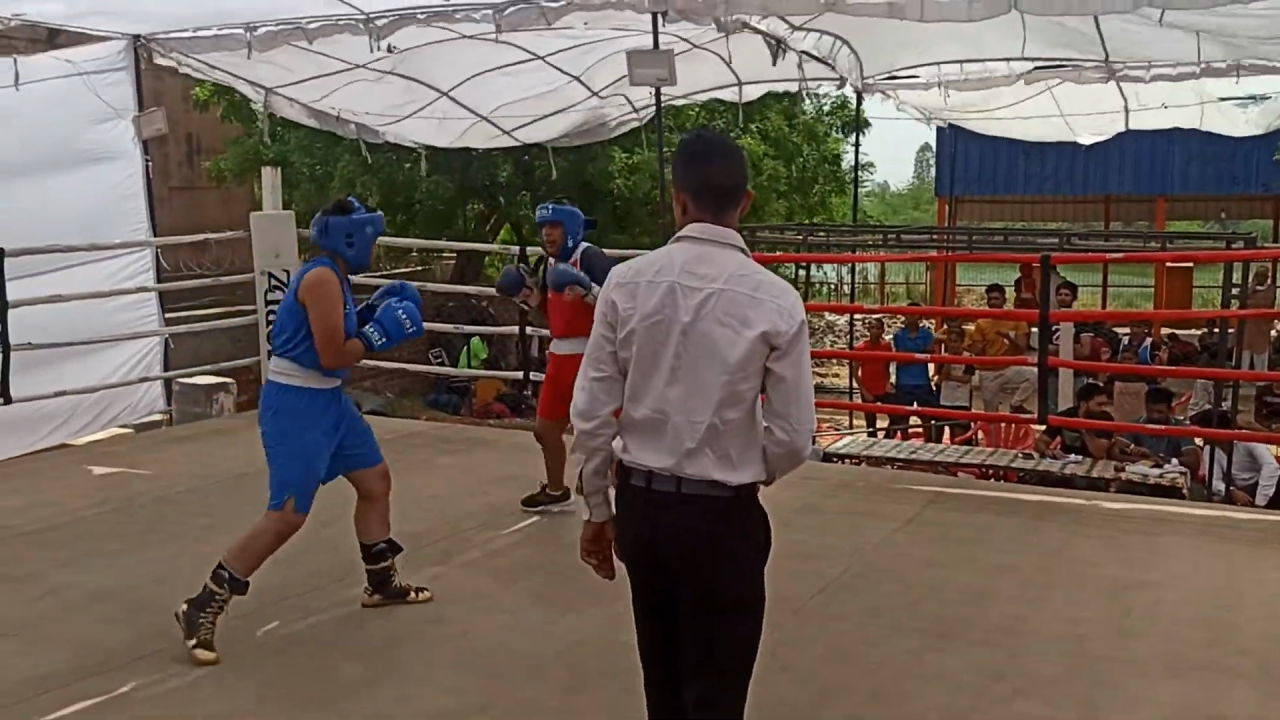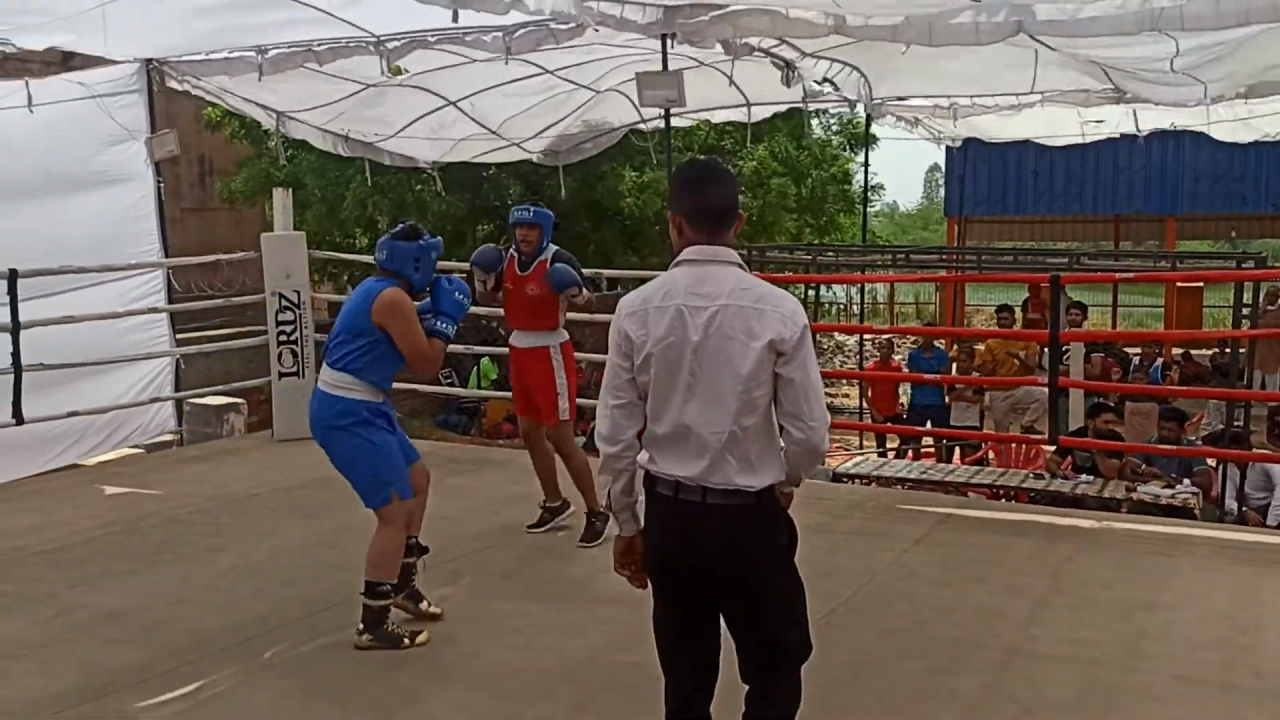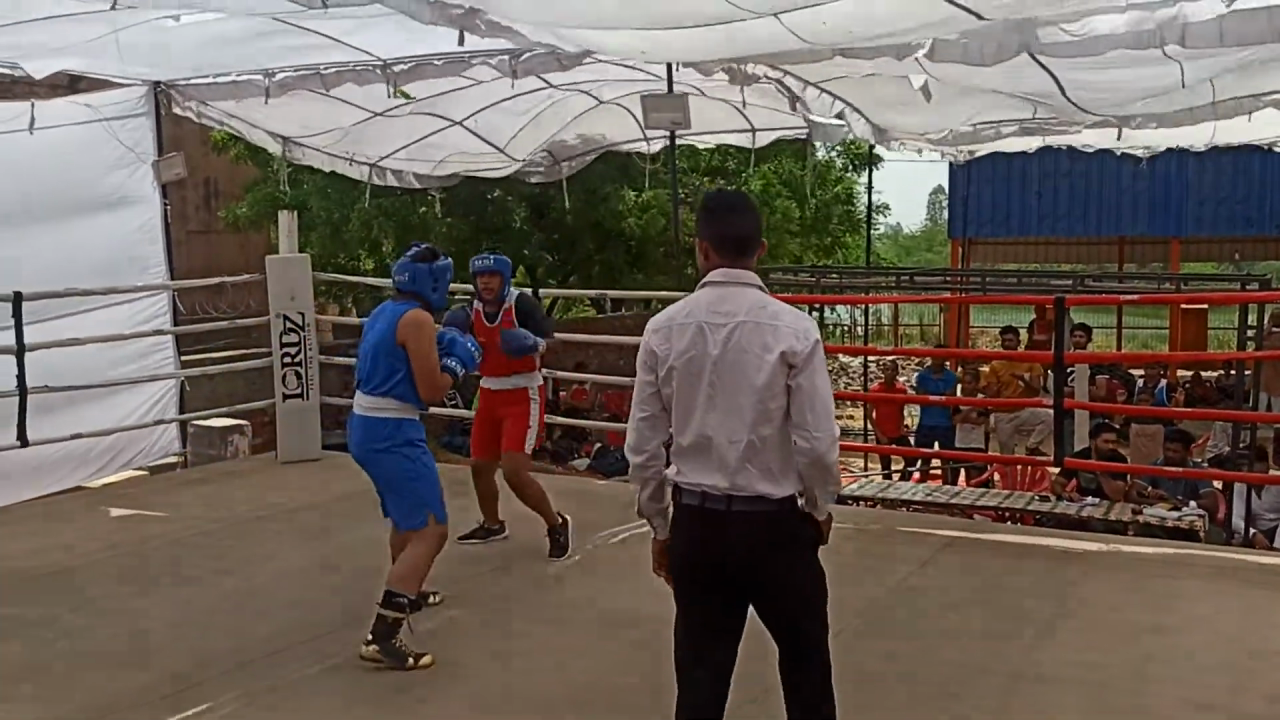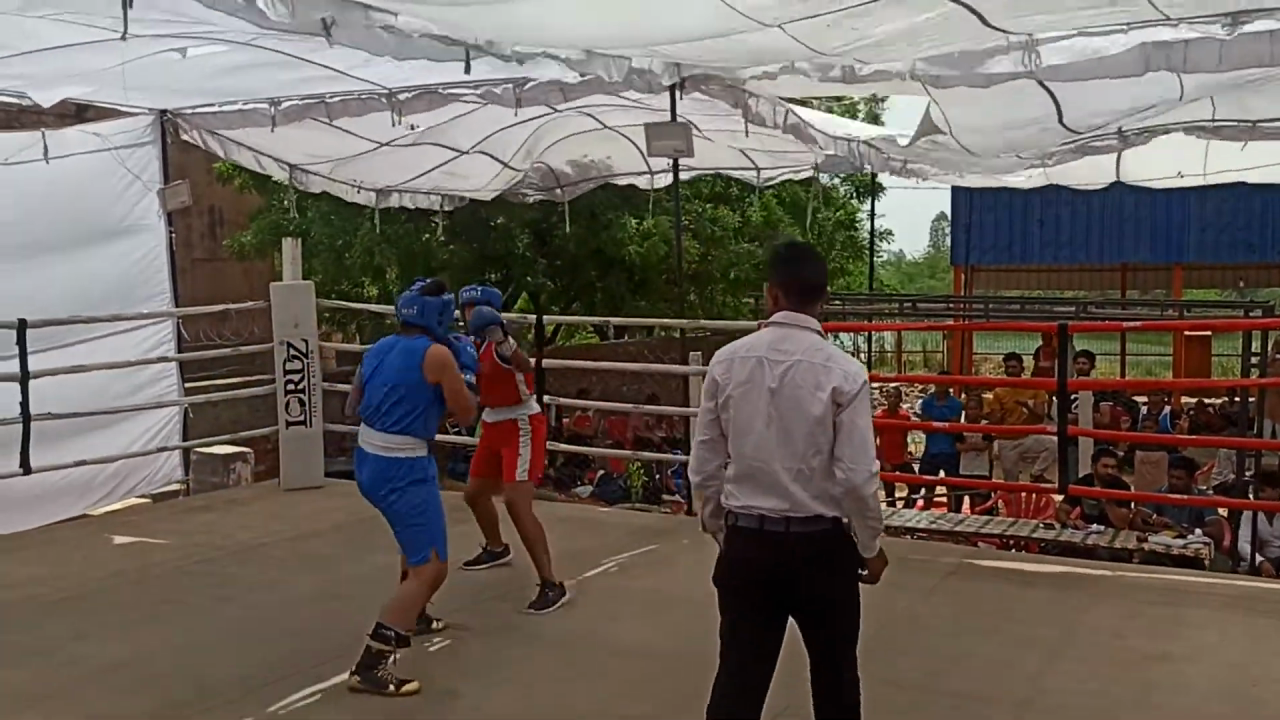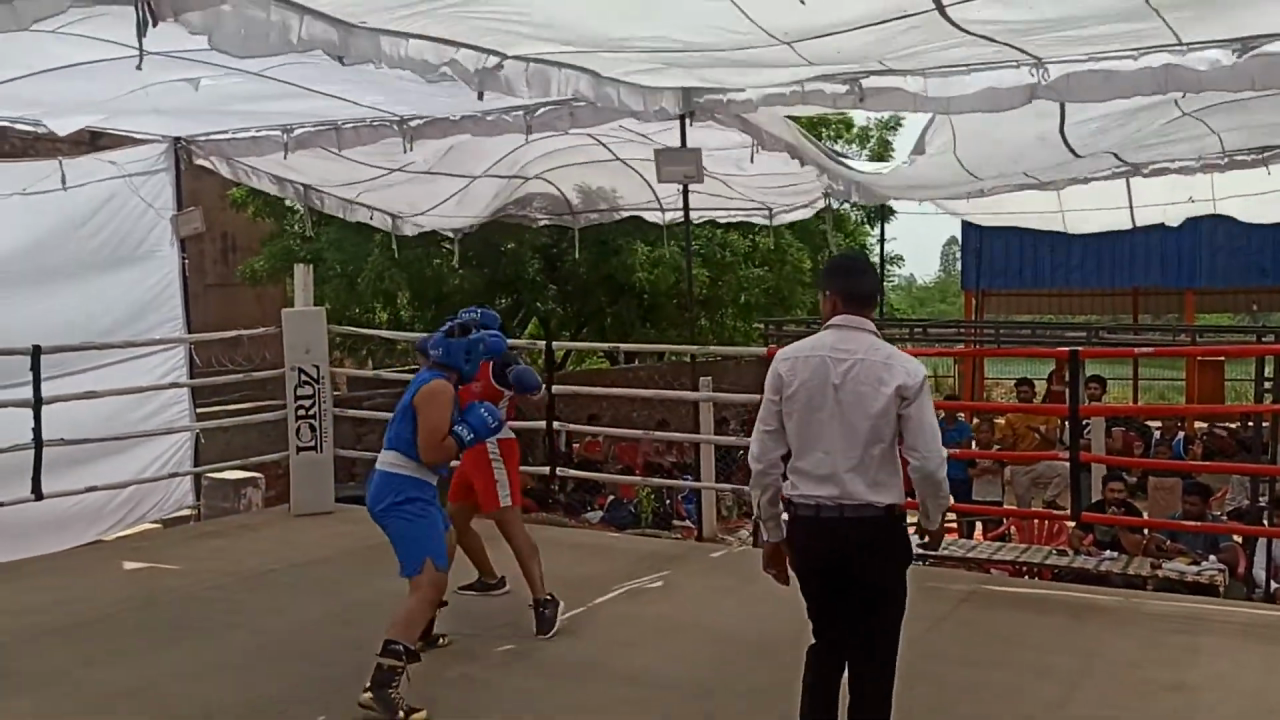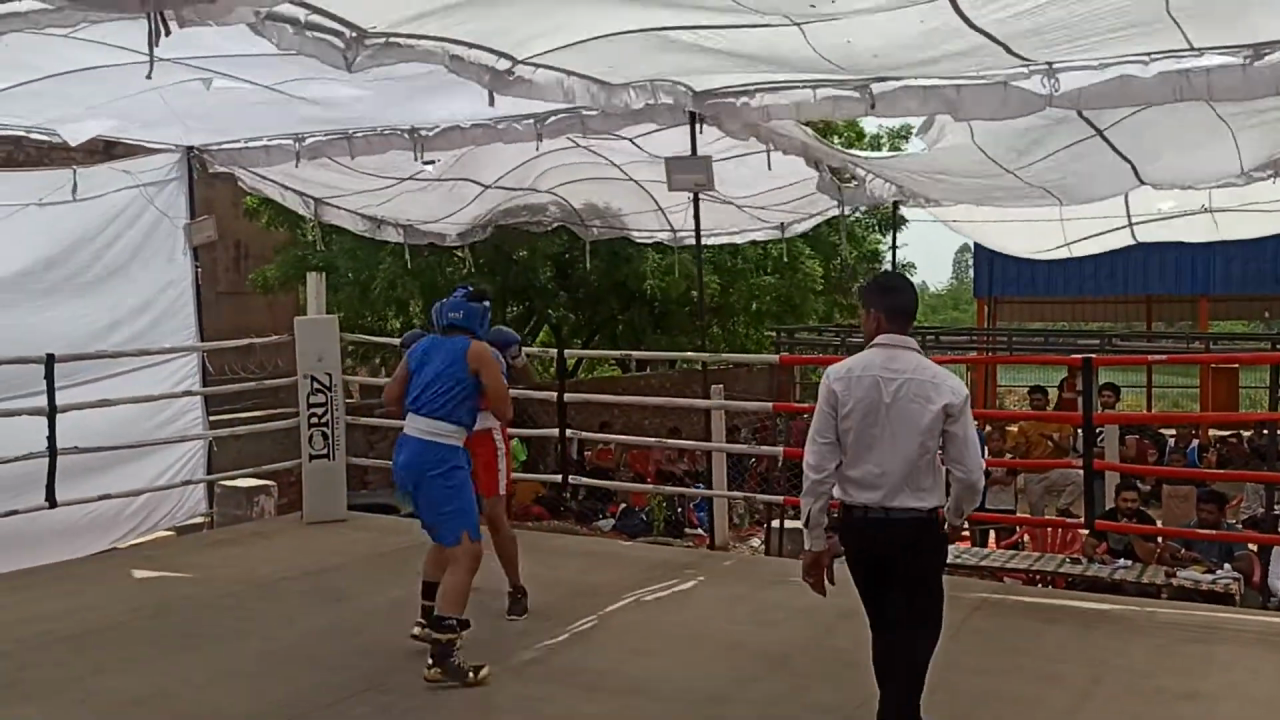
dt=0.3s
person 1, frame 1
left shoulder: (627, 282)
right shoulder: (774, 300)
left elbow: (591, 413)
right elbow: (793, 436)
left wrist: (596, 509)
left hip: (641, 505)
right hip: (722, 516)
person 1, frame 2
left shoulder: (637, 309)
right shoulder: (777, 310)
left elbow: (615, 435)
right elbow: (809, 434)
left wrist: (625, 524)
right wrist: (782, 481)
left hip: (668, 516)
right hip: (748, 520)
person 1, frame 3
left shoulder: (664, 329)
right shoulder: (793, 328)
left elbow: (642, 446)
right elbow: (817, 443)
left wrist: (661, 526)
right wrist: (820, 508)
left hip: (695, 525)
right hip: (773, 524)
right knee: (806, 664)
person 1, frame 4
left shoulder: (727, 362)
right shoulder: (843, 371)
left elbow: (704, 468)
right elbow: (855, 476)
left wrist: (724, 538)
right wrist: (870, 546)
left hip: (748, 545)
right hip: (819, 545)
right knee: (835, 676)
person 1, frame 5
left shoulder: (789, 361)
right shoulder: (903, 369)
left elbow: (764, 458)
right elbow: (928, 463)
left wrist: (771, 531)
right wrist: (932, 520)
left hip: (808, 527)
right hip: (875, 530)
left knee: (828, 644)
right knee: (871, 660)
person 1, frame 6
left shoulder: (839, 378)
right shoulder: (945, 386)
left elbow: (818, 467)
right elbow: (969, 473)
left wrist: (815, 541)
right wrist: (954, 518)
left hip: (859, 528)
right hip: (917, 532)
left knee: (887, 637)
right knee: (909, 652)
person 2, frame 1
left shoulder: (335, 278)
right shoulder: (321, 279)
right elbow: (334, 356)
left wrist: (371, 314)
right wrist: (383, 328)
left hip: (328, 398)
right hip: (295, 403)
left knee: (376, 480)
right knee: (288, 516)
left ankle: (383, 583)
right ankle: (201, 608)
person 2, frame 2
left shoulder: (378, 288)
right shoulder: (393, 298)
right elbow: (426, 364)
left wrist: (428, 314)
right wrist: (447, 317)
left hip: (360, 409)
right hip: (348, 416)
left knee: (418, 478)
right knee: (395, 511)
left ankle: (403, 586)
right ankle: (374, 624)
person 2, frame 3
left shoulder: (384, 312)
right shoulder: (417, 320)
right elbow: (430, 392)
left wrist: (433, 349)
right wrist: (458, 360)
left hip: (366, 428)
right hip: (391, 435)
left knee: (408, 514)
right knee: (431, 532)
left ankle: (406, 592)
right ankle: (383, 637)
person 2, frame 4
left shoulder: (379, 349)
right shoulder: (437, 354)
left elbow: (354, 405)
right elbow: (465, 414)
right wrist: (458, 375)
left hip: (370, 462)
right hip: (404, 470)
left knee: (420, 539)
right knee: (430, 570)
left ankle: (411, 615)
right ankle: (368, 667)
person 2, frame 5
left shoulder: (428, 374)
right shoulder: (439, 389)
right elbow: (431, 454)
right wrist: (471, 429)
left hip: (393, 484)
right hip: (404, 493)
left knee: (443, 547)
right knee: (427, 585)
left ankle: (418, 633)
right ankle: (382, 687)
person 2, frame 6
left shoulder: (420, 348)
right shoulder: (479, 351)
left elbow: (391, 401)
right elbow: (504, 412)
right wrist: (489, 382)
left hip: (408, 453)
right hip: (440, 460)
left knee: (446, 539)
right knee: (464, 555)
left ankle: (430, 619)
right ankle: (442, 659)
person 3, frame 1
left shoulder: (590, 257)
right shoulder: (552, 264)
left wrist: (588, 290)
right wrist: (525, 293)
right hip: (561, 358)
right knee: (544, 431)
right ankle: (555, 491)
person 3, frame 2
left shoulder: (559, 260)
right shoulder: (508, 257)
left elbow: (591, 305)
right elbow: (487, 299)
left wrist: (578, 293)
right wrist: (482, 278)
left hip: (551, 355)
right hip: (520, 352)
left knee: (562, 441)
right knee: (530, 434)
left ankle: (596, 513)
right ankle: (554, 503)
person 3, frame 3
left shoulder: (522, 303)
right shoulder: (473, 310)
left elbow: (550, 342)
left wrist: (535, 346)
left hip: (523, 395)
right hip: (489, 395)
left knee: (515, 473)
right knee: (480, 466)
left ankle: (557, 523)
right ankle: (492, 524)
person 3, frame 4
left shoulder: (499, 336)
right shoulder: (472, 340)
left elbow: (526, 369)
left wrist: (502, 340)
left hip: (522, 427)
right hip: (493, 427)
left knee: (518, 504)
right knee: (474, 494)
left ankle: (551, 583)
right ankle: (496, 548)
person 3, frame 5
left shoulder: (502, 363)
left elbow: (536, 396)
right elbow: (456, 403)
left wrist: (536, 389)
left hip: (494, 449)
right hip: (472, 450)
left knee: (510, 526)
right knee: (455, 519)
left ankle: (544, 602)
right ankle: (488, 579)
person 3, frame 6
left shoulder: (488, 349)
left elbow: (522, 373)
left wrist: (514, 355)
left hip: (488, 436)
left knee: (494, 516)
left ankle: (517, 589)
